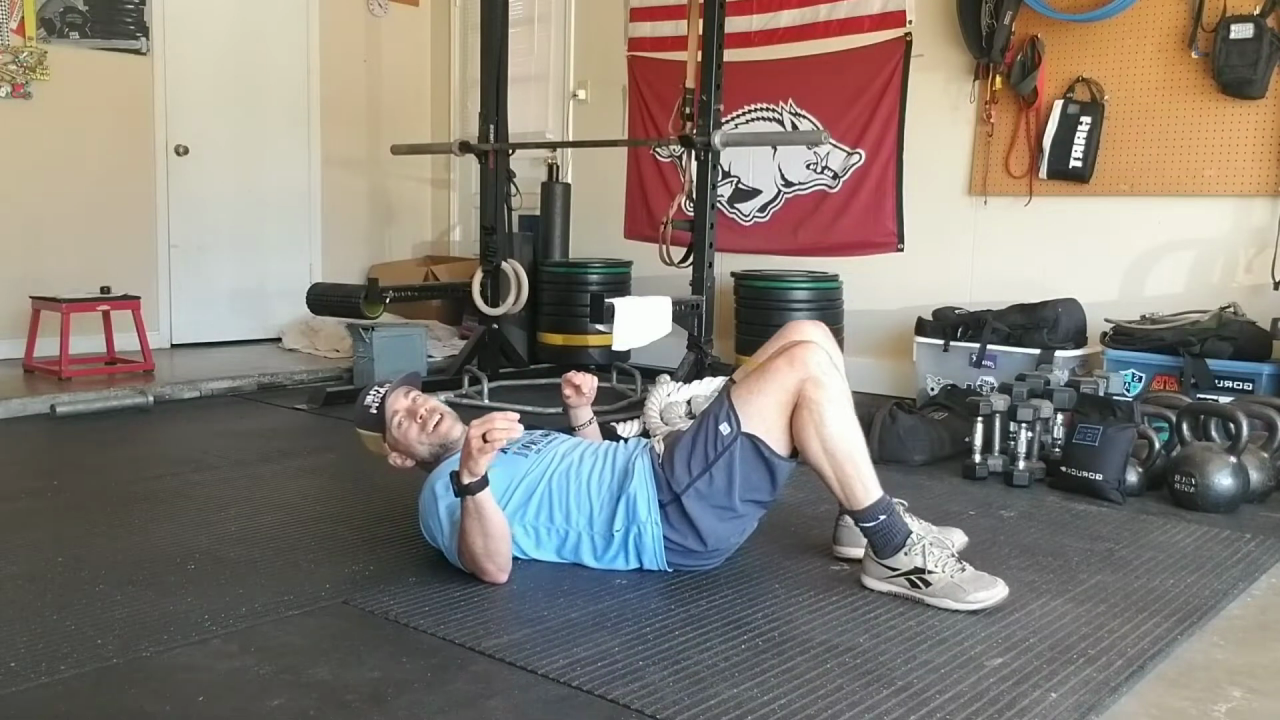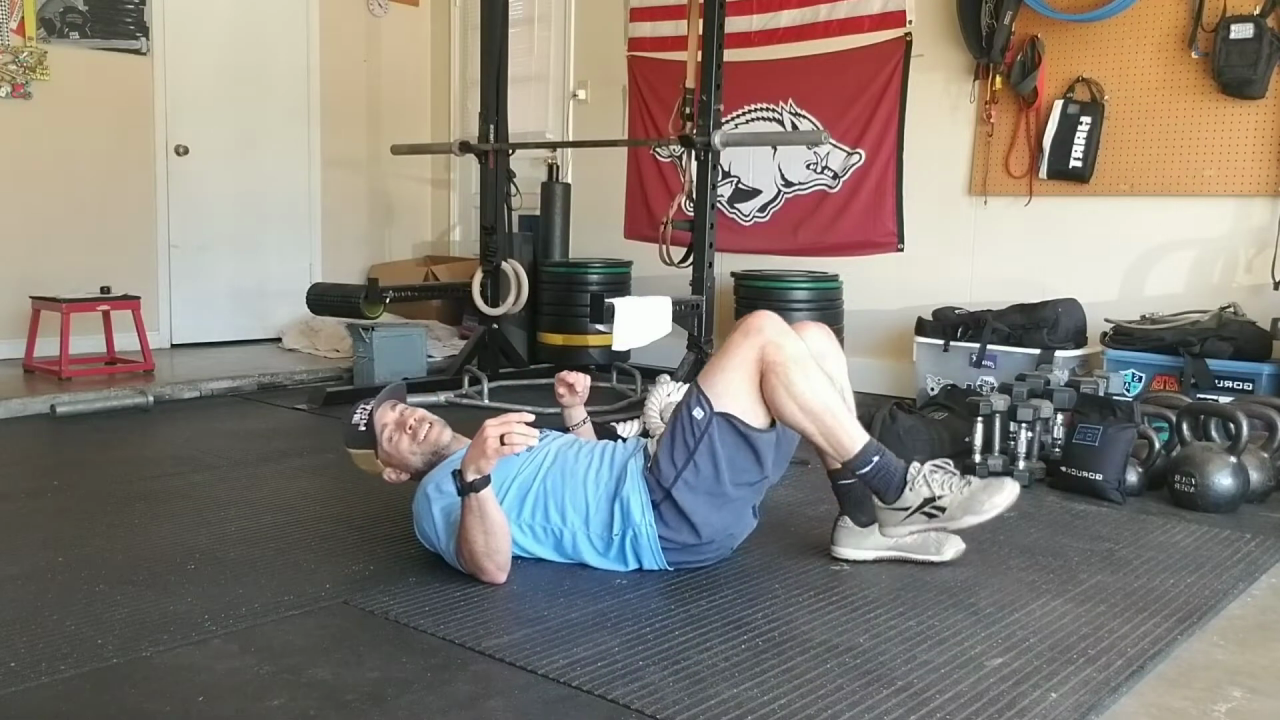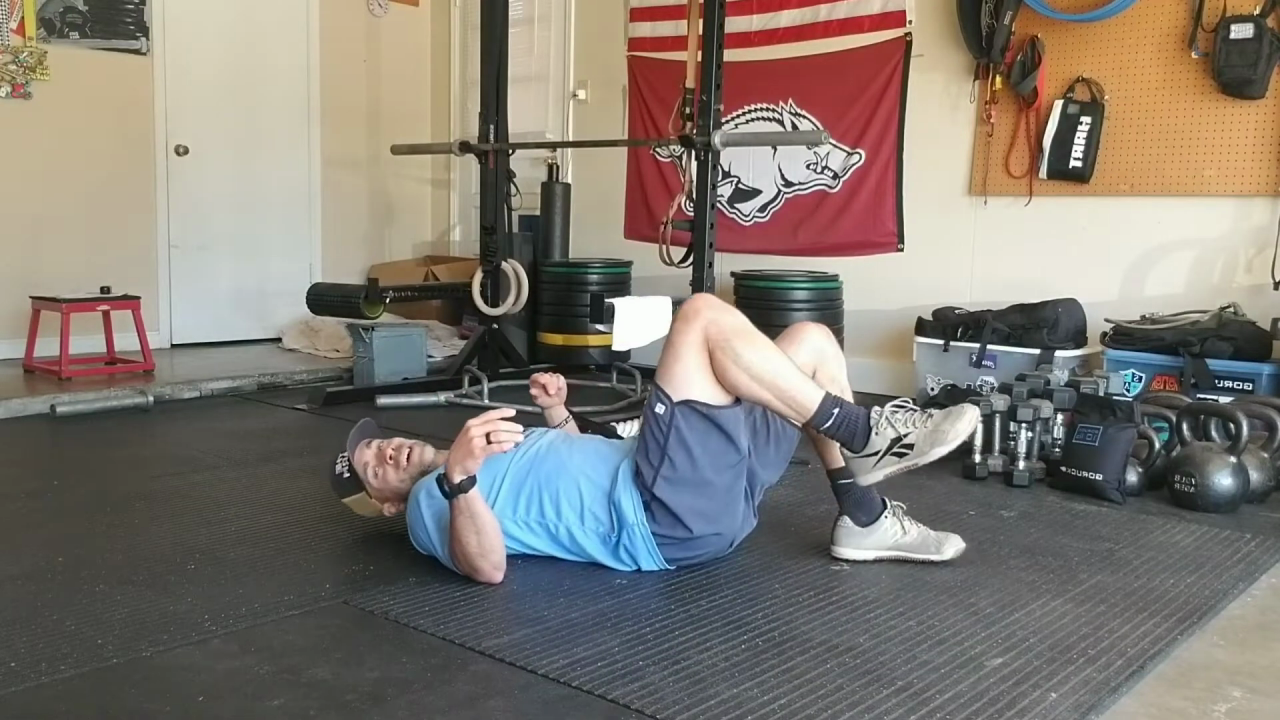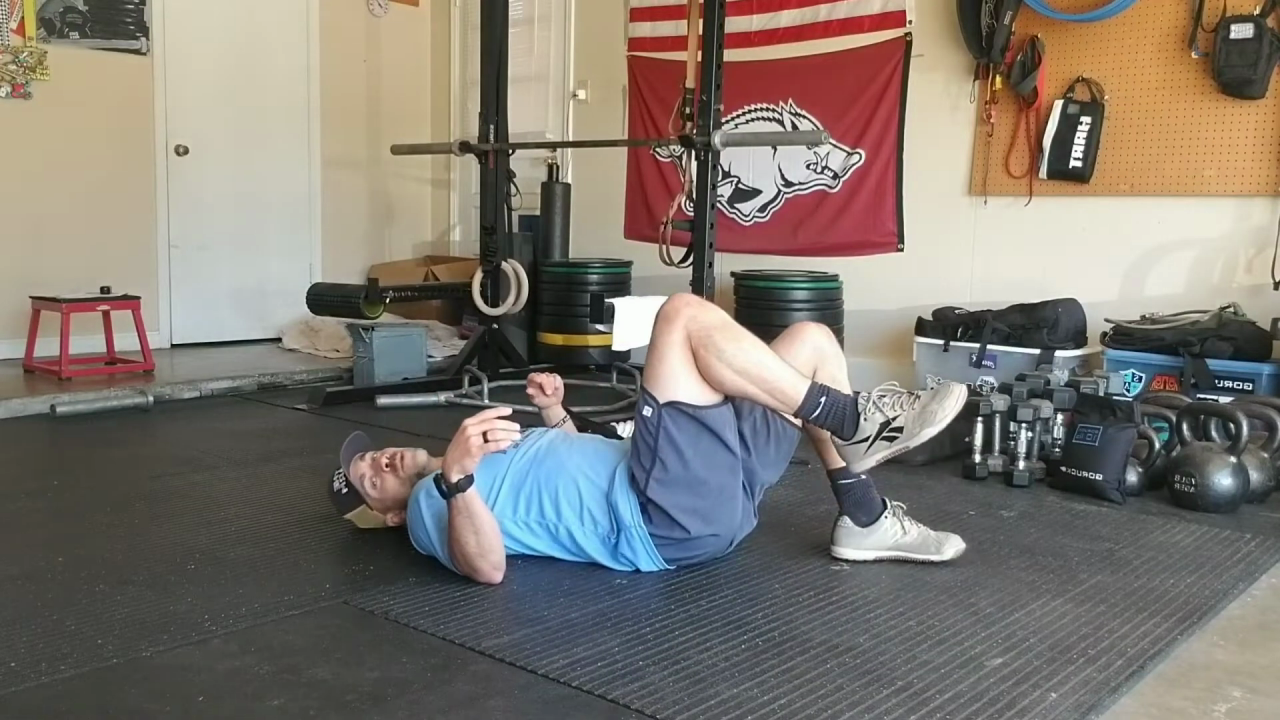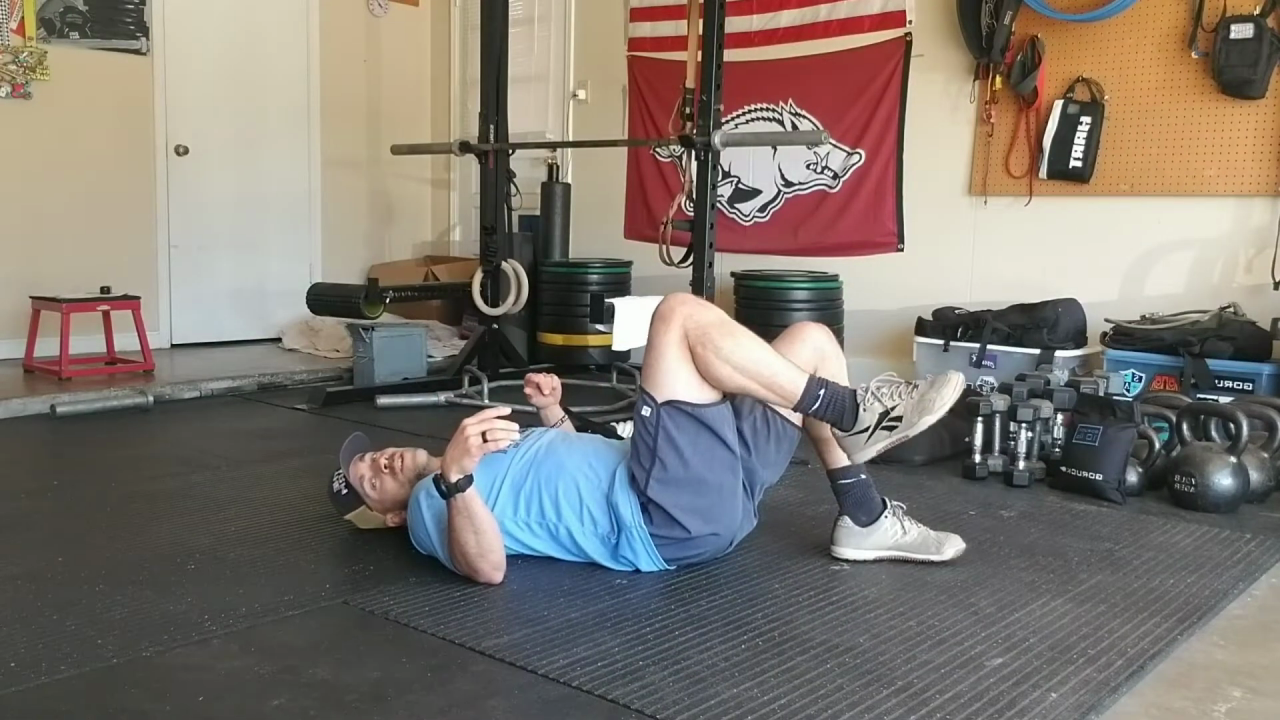
dt=0.4s
person 1, frame 1
left shoulder: (495, 446)
right shoulder: (443, 493)
right elbow: (494, 567)
left wrist: (580, 413)
right wrist: (470, 475)
left hip: (662, 467)
right hip: (673, 520)
left knee: (808, 335)
right knee: (807, 370)
left ankle: (866, 519)
right ankle: (895, 554)
person 1, frame 2
left shoulder: (480, 452)
right shoulder: (437, 498)
right elbow: (492, 567)
left wrist: (575, 414)
right wrist: (474, 473)
left hip: (655, 473)
right hip: (669, 518)
left knee: (813, 338)
right knee: (764, 332)
left ankle: (862, 522)
right ankle: (899, 492)
person 1, frame 3
left shoulder: (474, 462)
right shoulder: (431, 505)
right elbow: (488, 567)
left wrist: (555, 413)
right wrist: (459, 475)
left hip: (707, 489)
right hip: (665, 519)
left knee: (811, 341)
right knee: (705, 315)
left ankle: (864, 519)
right ankle: (868, 439)
person 1, frame 4
left shoulder: (475, 466)
right shoulder: (431, 505)
right elbow: (488, 567)
left wrist: (554, 414)
right wrist: (455, 476)
left hip: (713, 487)
right hip: (665, 519)
left knee: (812, 340)
right knee: (685, 315)
left ankle: (864, 520)
right ankle: (856, 422)
person 1, frame 5
left shoulder: (476, 467)
right shoulder: (432, 506)
right elbow: (487, 567)
left wrist: (551, 413)
right wrist: (455, 476)
left hip: (712, 484)
right hip: (667, 518)
left knee: (812, 341)
right knee: (682, 314)
left ankle: (865, 520)
right ankle: (855, 416)
